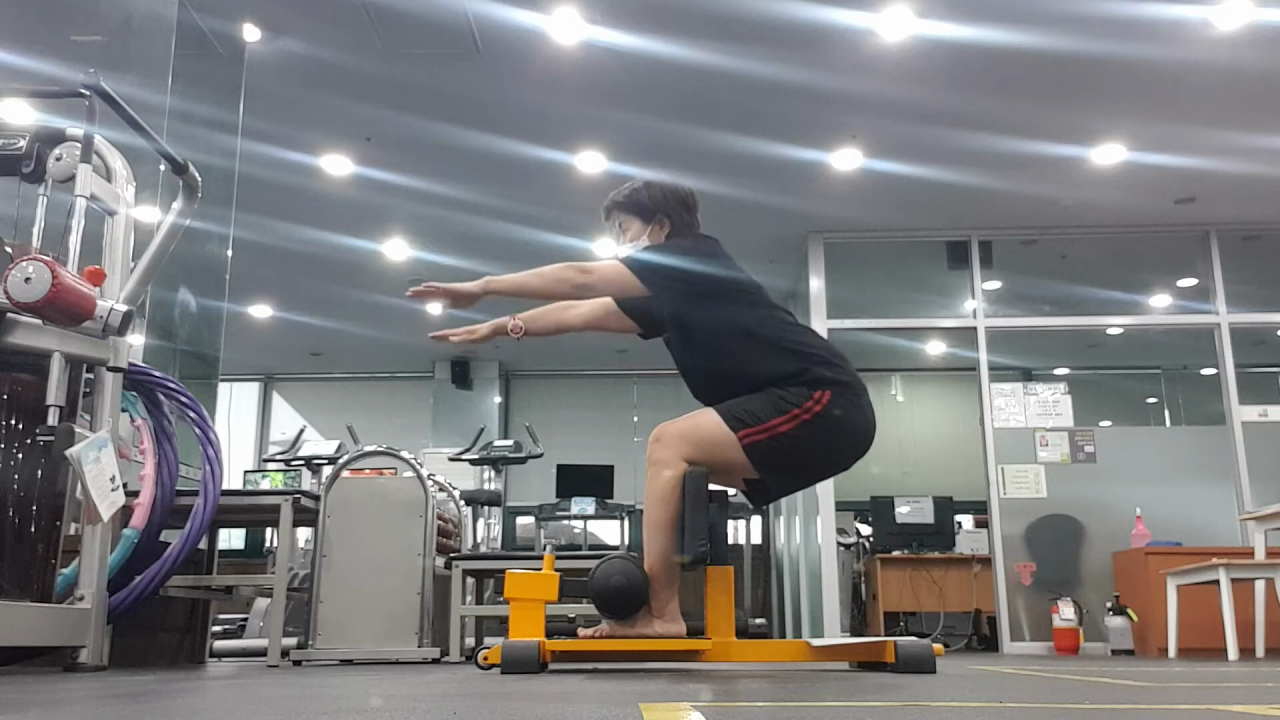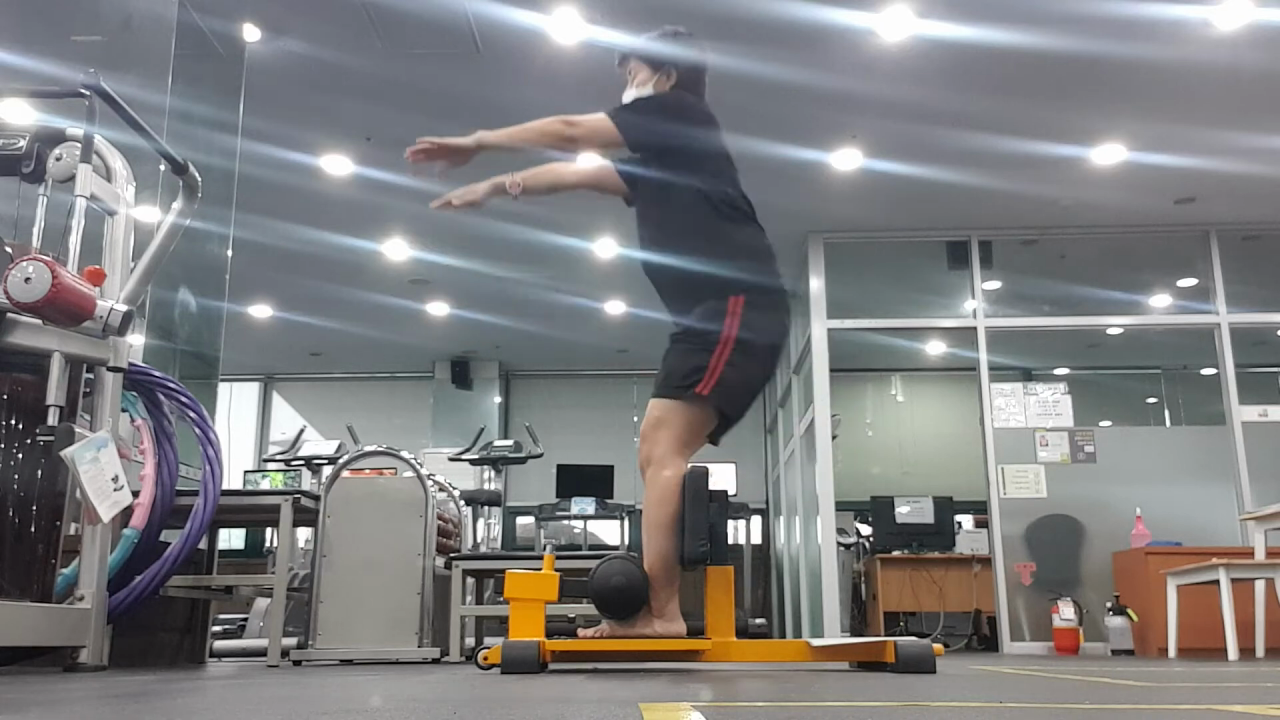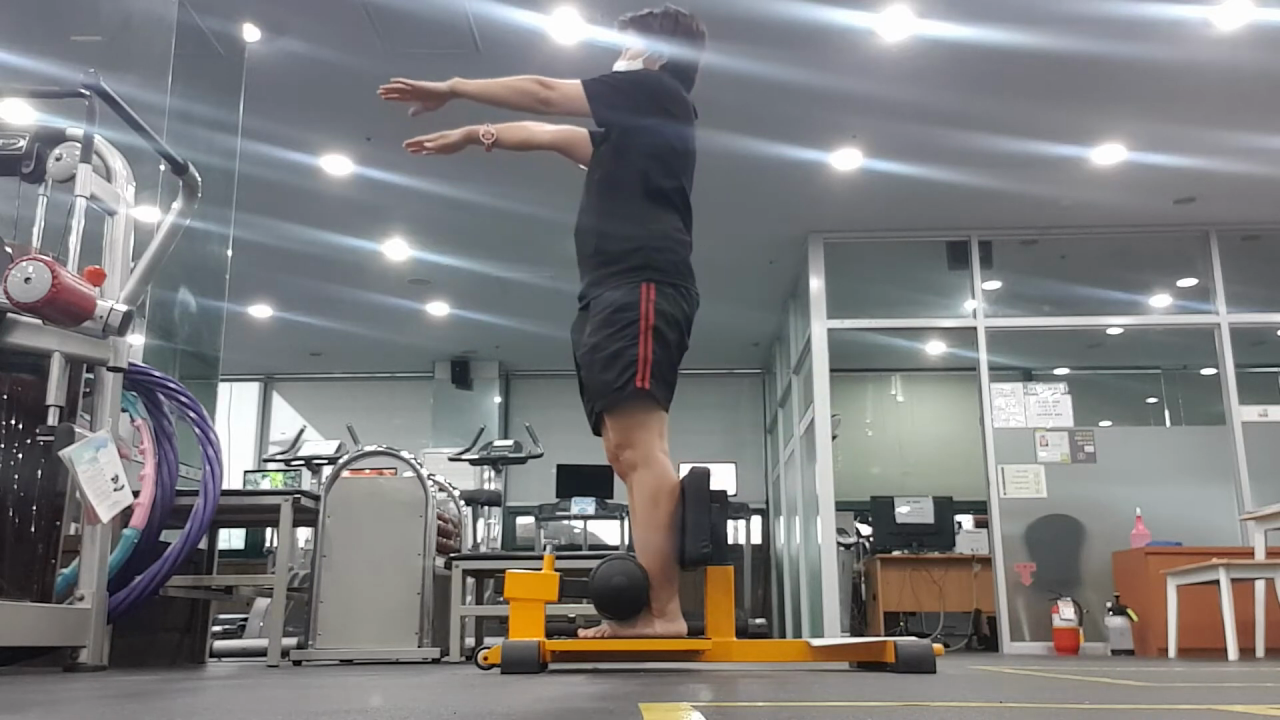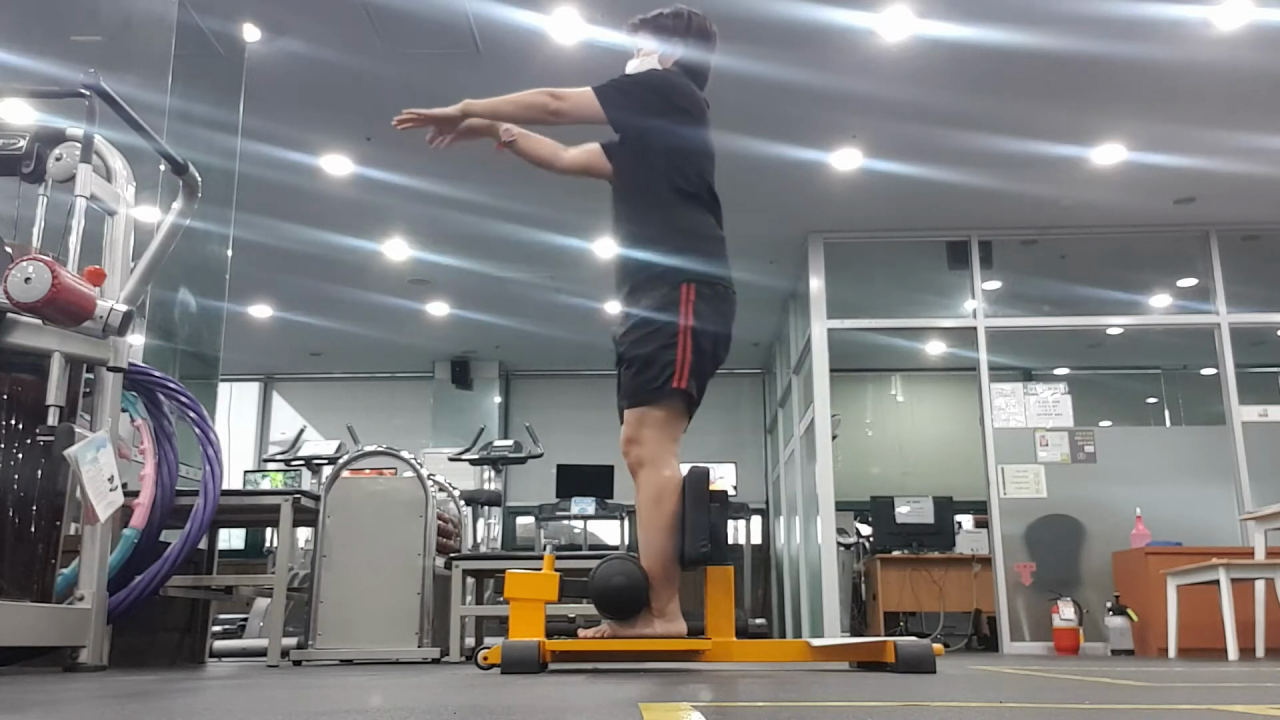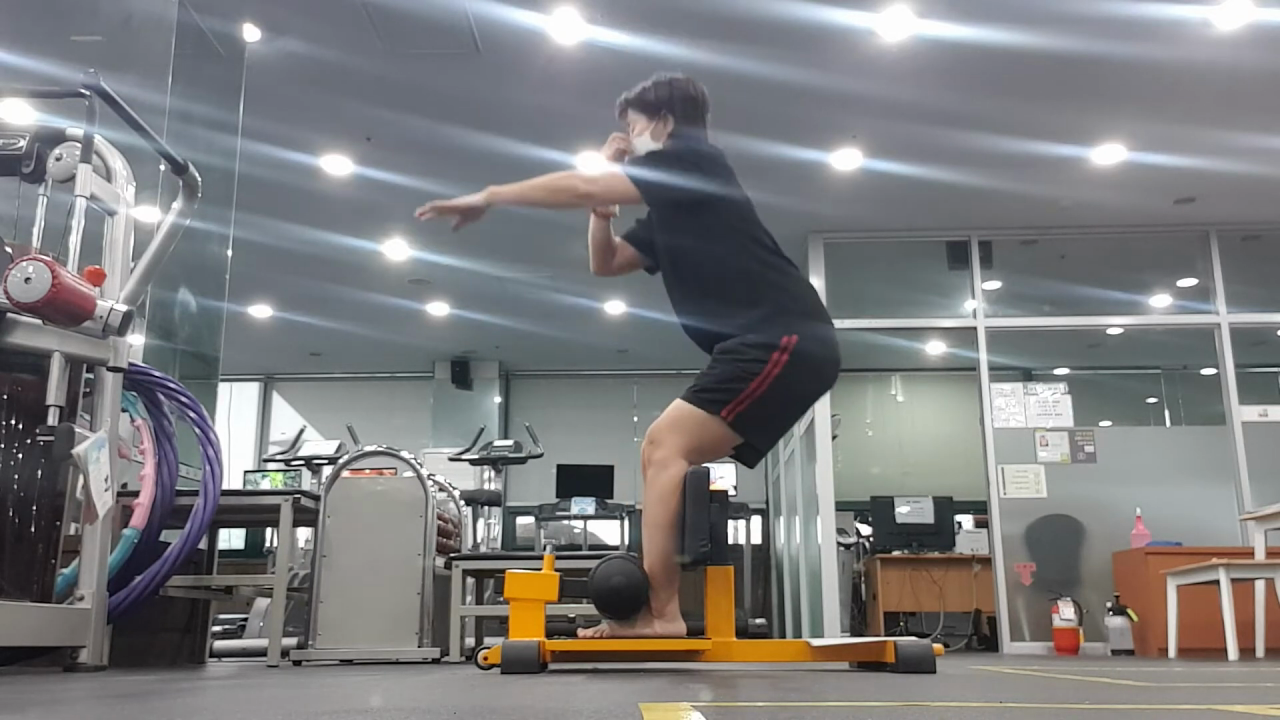
dt=0.7s
person 1, frame 1
left shoulder: (694, 258)
right shoulder: (667, 297)
left elbow: (582, 281)
right elbow: (581, 314)
left wrist: (482, 287)
right wrist: (498, 327)
left hip: (824, 406)
right hip: (824, 416)
left knee: (668, 444)
right knee: (679, 481)
left ankle: (658, 613)
right ankle: (665, 609)
person 1, frame 2
left shoulder: (680, 112)
right shoulder: (660, 161)
left elbow: (571, 131)
right elbow: (578, 173)
left wrist: (478, 141)
right wrist: (499, 186)
left hip: (733, 304)
right hip: (712, 310)
left knee: (663, 447)
right knee: (658, 450)
left ankle: (659, 612)
right ankle: (659, 609)
person 1, frame 3
left shoulder: (657, 95)
right shoulder: (631, 131)
left elbow: (543, 93)
right elbow: (549, 134)
left wrist: (450, 87)
right wrist: (474, 135)
left hip: (640, 289)
right hip: (613, 297)
left knee: (639, 447)
right knee: (627, 451)
left ankle: (661, 612)
right ankle: (653, 609)
person 1, frame 4
left shoulder: (667, 91)
right shoulder: (644, 138)
left elbow: (556, 103)
right elbow: (569, 158)
left wrist: (461, 108)
right wrist: (496, 131)
left hip: (681, 293)
right hip: (659, 300)
left knee: (649, 444)
right knee: (641, 448)
left ankle: (660, 612)
right ankle: (654, 609)
person 1, frame 5
left shoulder: (694, 162)
right shoulder: (671, 211)
left elbow: (581, 187)
right elbow: (605, 262)
left wrist: (487, 197)
right wrist: (605, 199)
left hip: (784, 339)
right hip: (777, 347)
left knee: (665, 444)
right knee: (664, 455)
left ankle: (659, 614)
right ankle: (660, 609)
